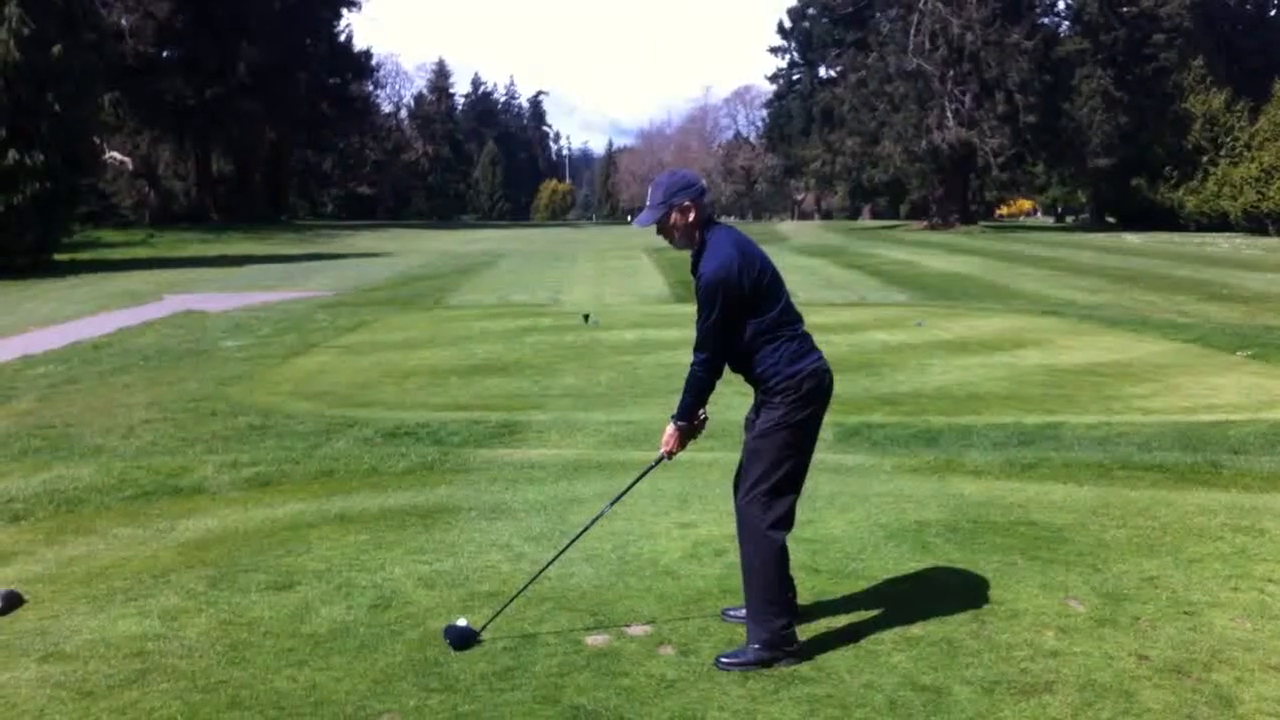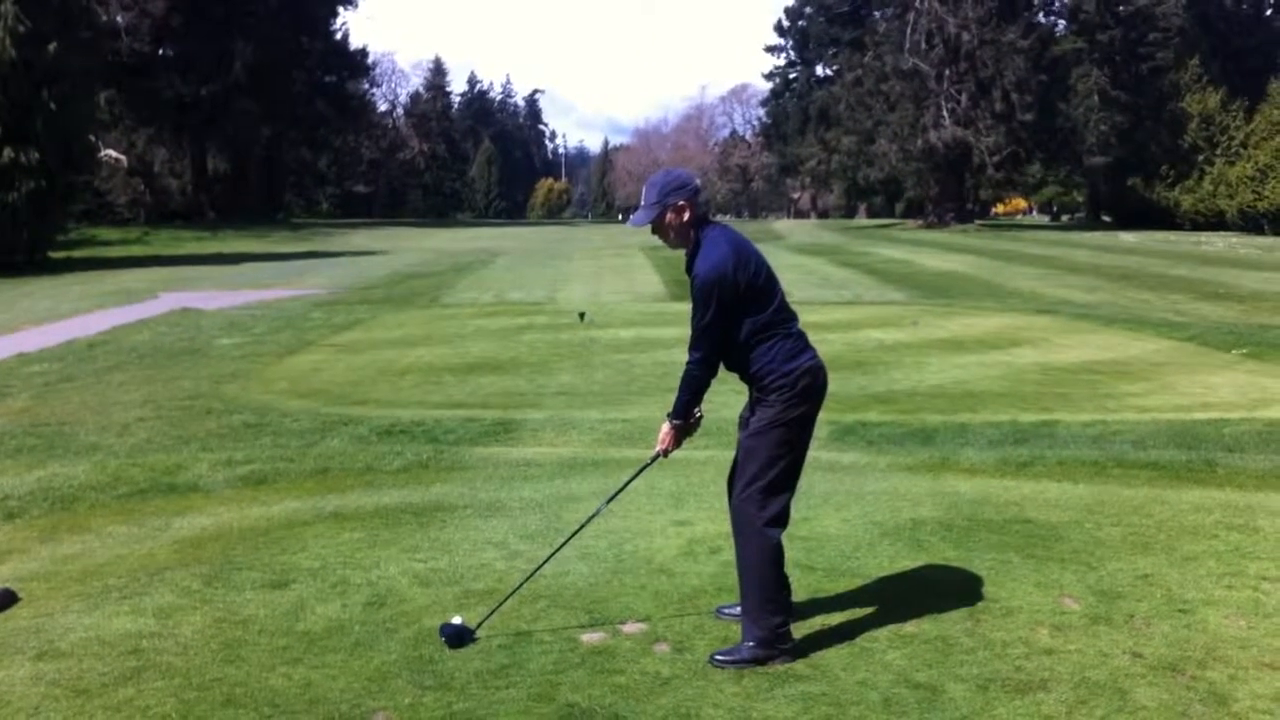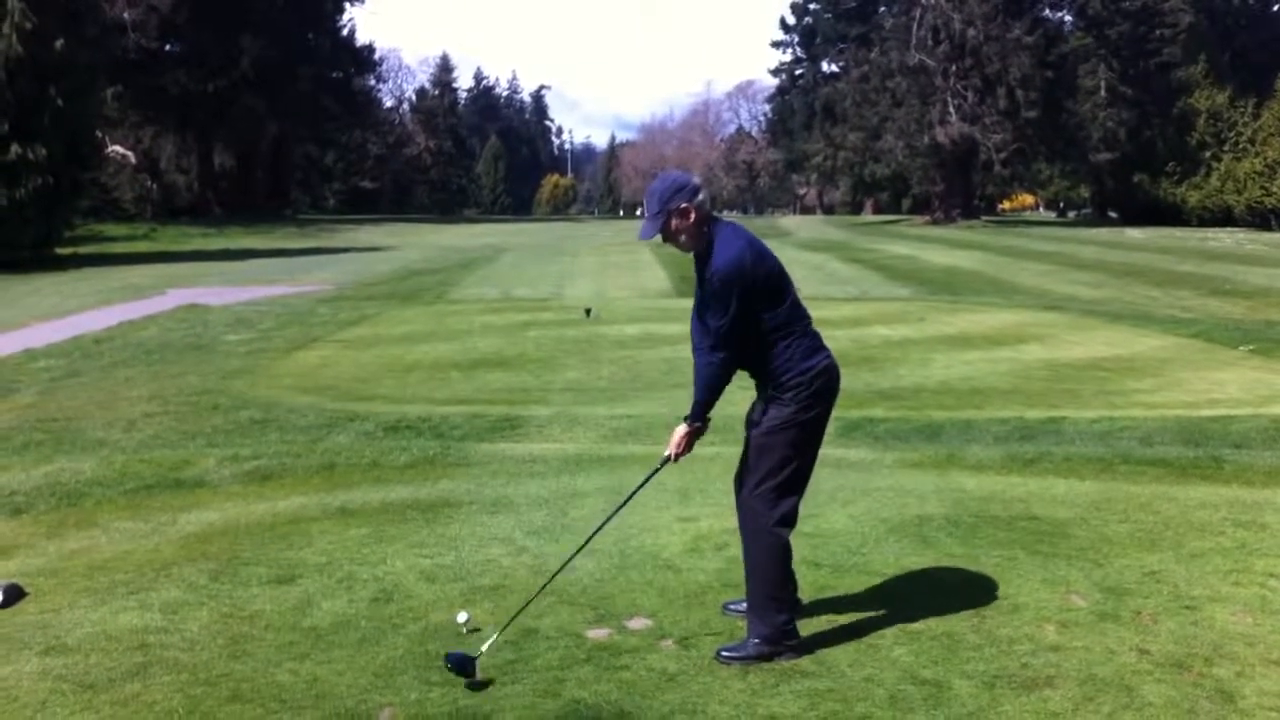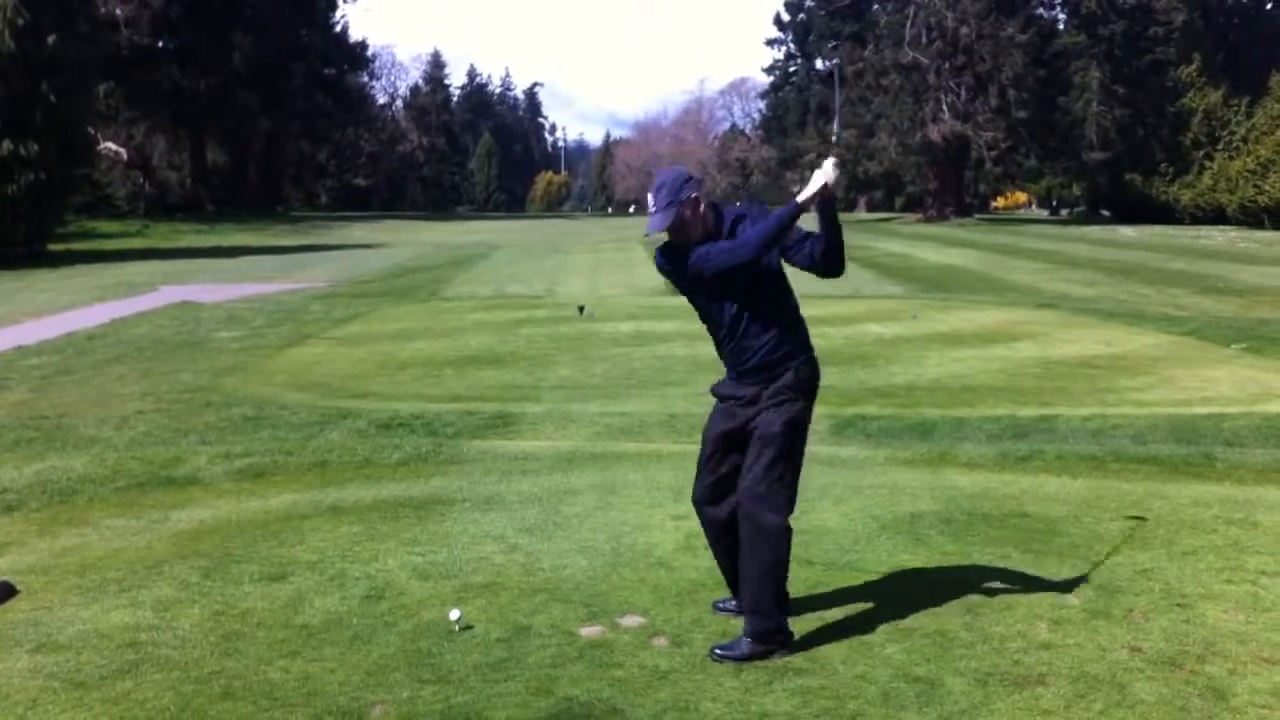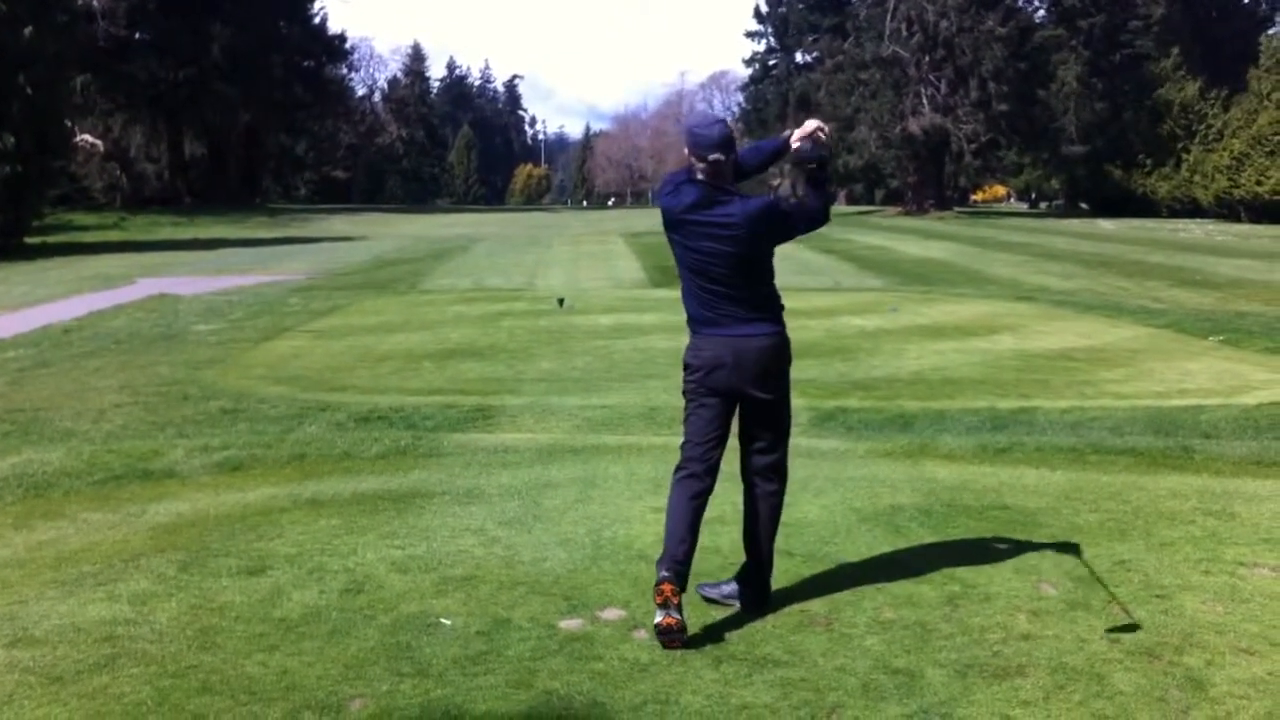
dt=1s
person 1, frame 1
left shoulder: (719, 265)
right shoulder: (723, 246)
left elbow: (709, 353)
right elbow: (718, 348)
left wrist: (682, 420)
right wrist: (694, 410)
left hip: (792, 387)
right hip: (787, 381)
left knee: (759, 505)
right knee: (754, 495)
left ankle: (773, 638)
right ankle: (773, 602)
person 1, frame 2
left shoulder: (714, 263)
right shoulder: (718, 244)
left elbow: (705, 353)
right elbow: (712, 346)
left wrist: (677, 418)
right wrist: (689, 408)
left hip: (786, 386)
right hip: (780, 381)
left knee: (755, 504)
right knee: (746, 493)
left ankle: (768, 636)
right ankle: (765, 601)
person 1, frame 3
left shoulder: (729, 259)
right shoulder: (714, 247)
left elbow: (723, 352)
right elbow: (703, 332)
left wrist: (693, 419)
right wrist: (700, 408)
left hip: (801, 384)
right hip: (781, 382)
left knee: (764, 501)
right knee: (751, 488)
left ankle: (775, 632)
right ankle: (772, 594)
person 1, frame 4
left shoulder: (752, 220)
right shoulder: (671, 258)
left elbow: (829, 264)
right elbow: (744, 253)
left wrist: (823, 202)
right wrist: (799, 203)
left hip: (786, 381)
right hip: (740, 385)
left knee: (761, 499)
right knee: (712, 495)
left ankle: (765, 627)
right ankle: (752, 592)
person 1, frame 5
left shoulder: (671, 199)
right shoulder: (758, 214)
left elbow: (724, 174)
right elbow: (818, 212)
left wrist: (786, 140)
right wrist: (806, 149)
left hip: (709, 353)
right hip: (765, 349)
left knee: (695, 468)
right knee: (764, 471)
left ankle: (671, 576)
right ankle: (754, 583)
